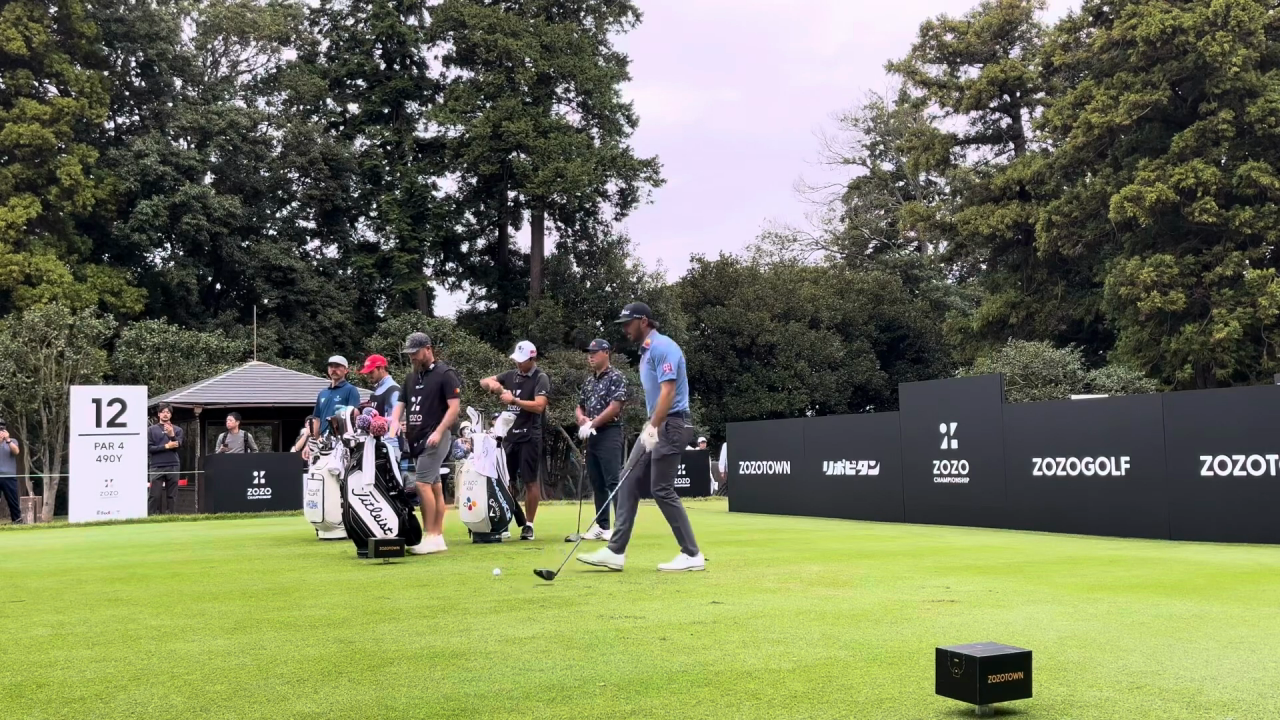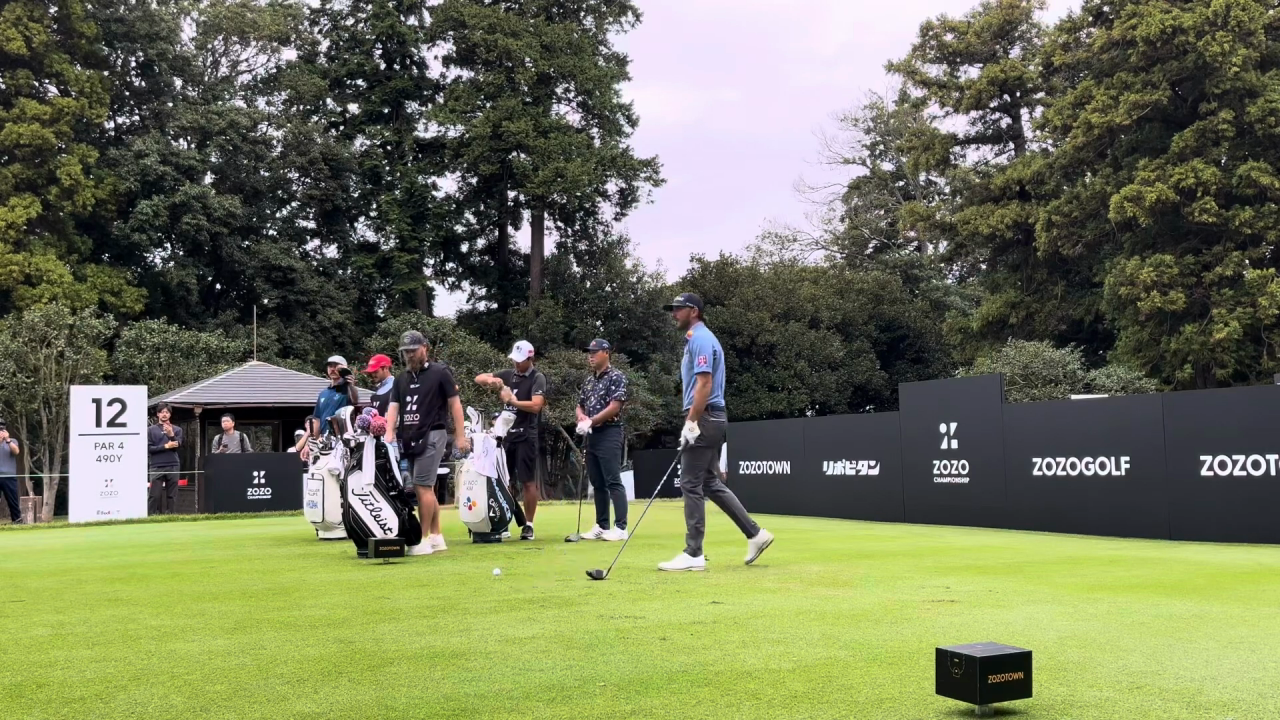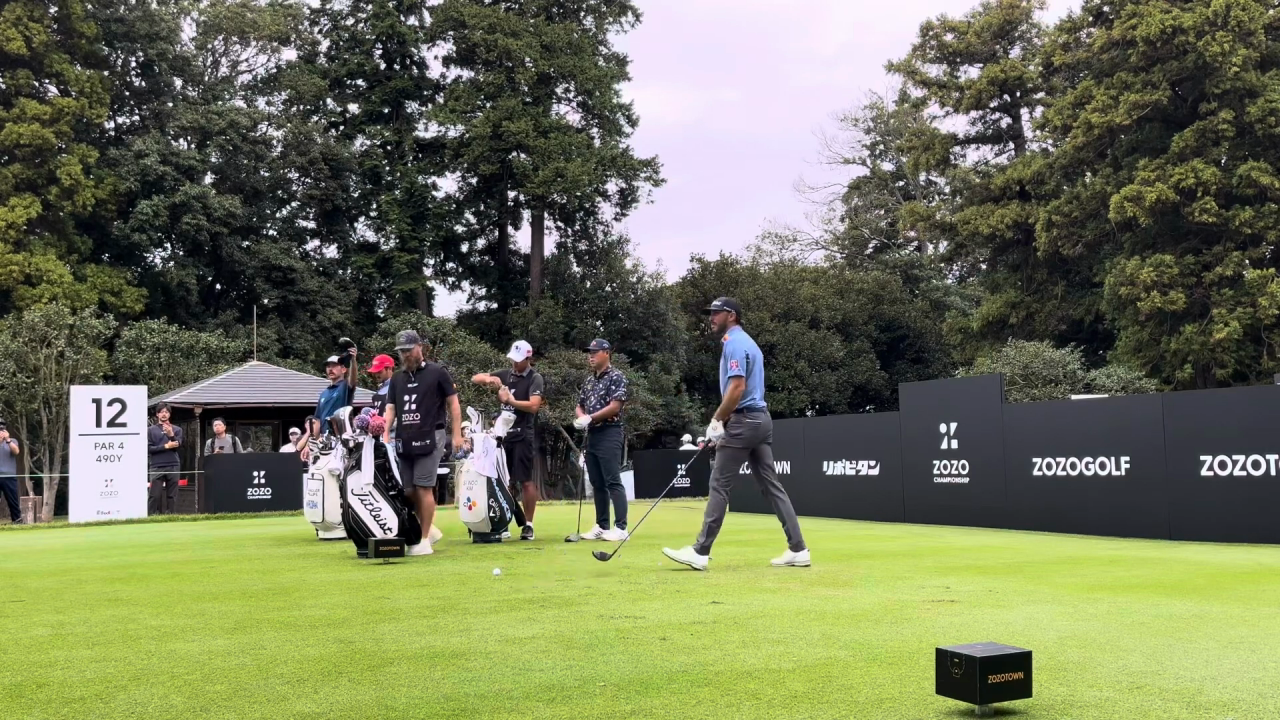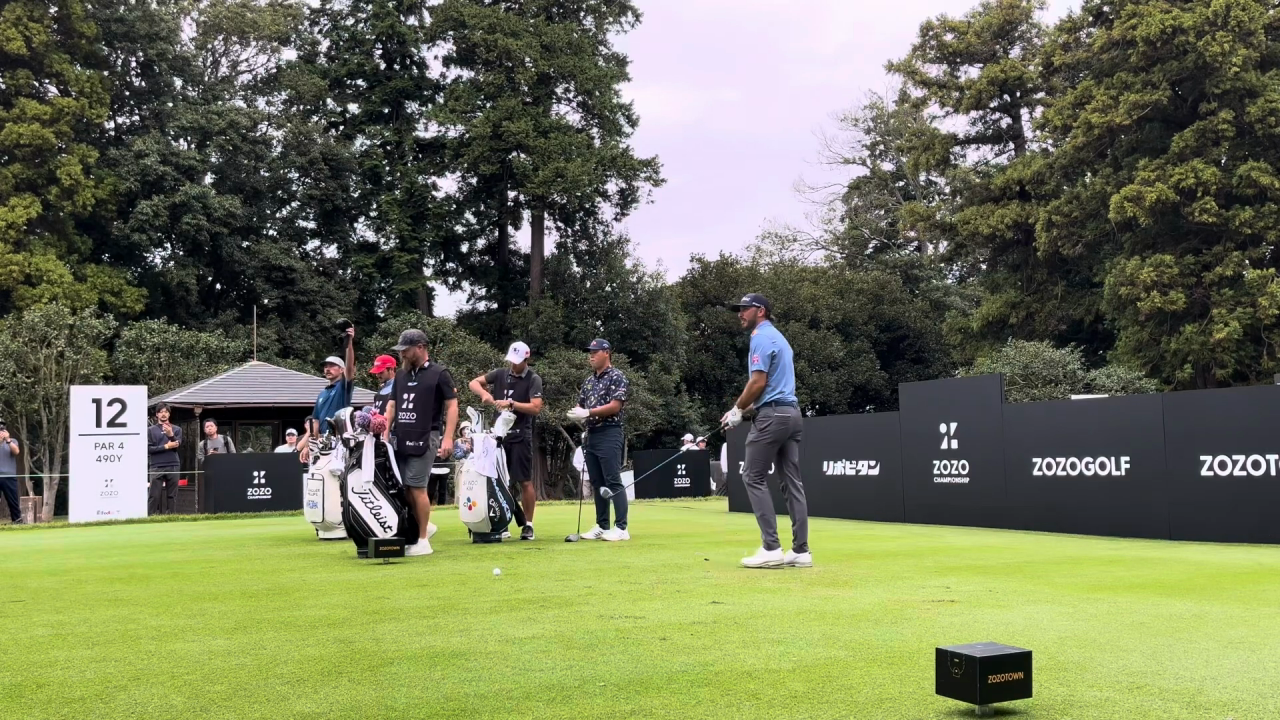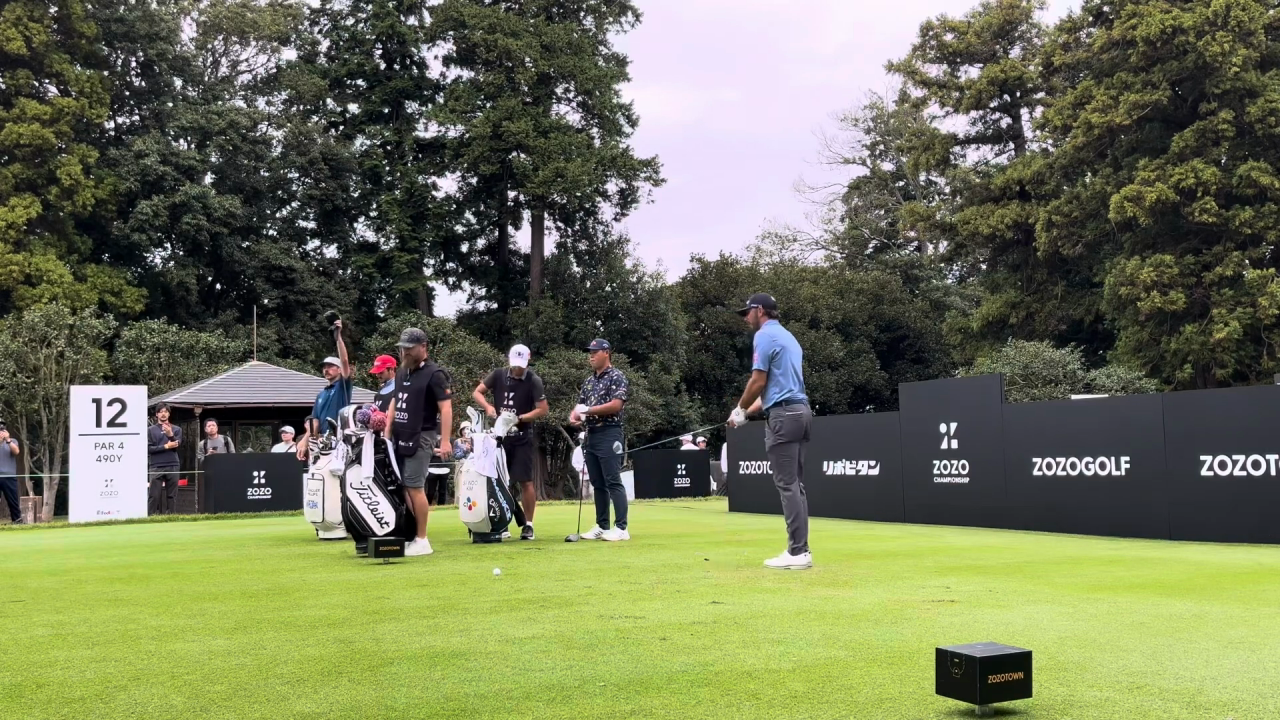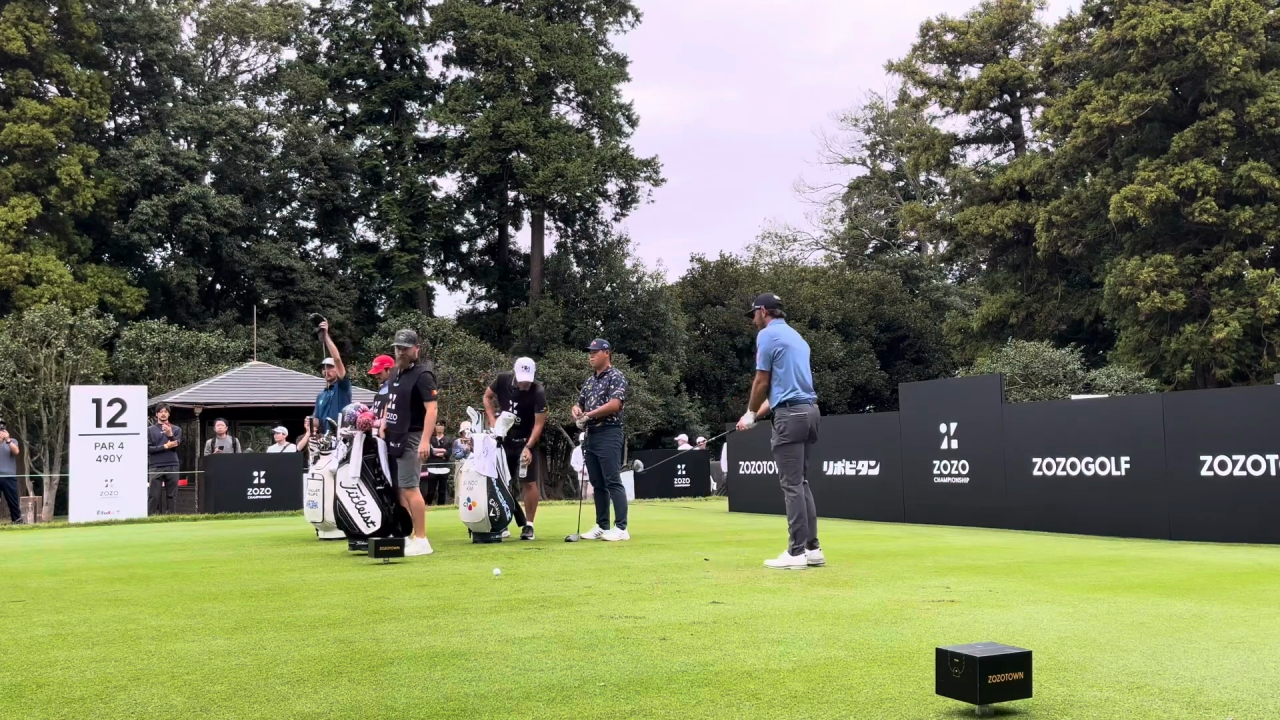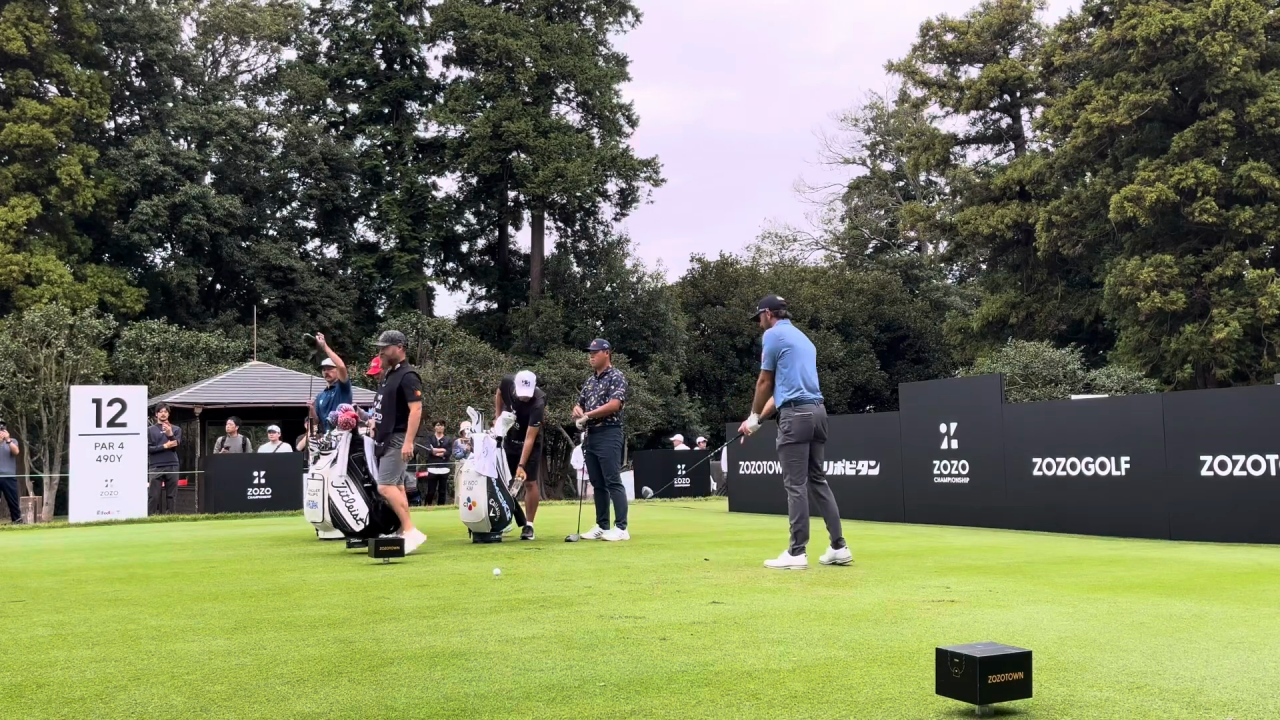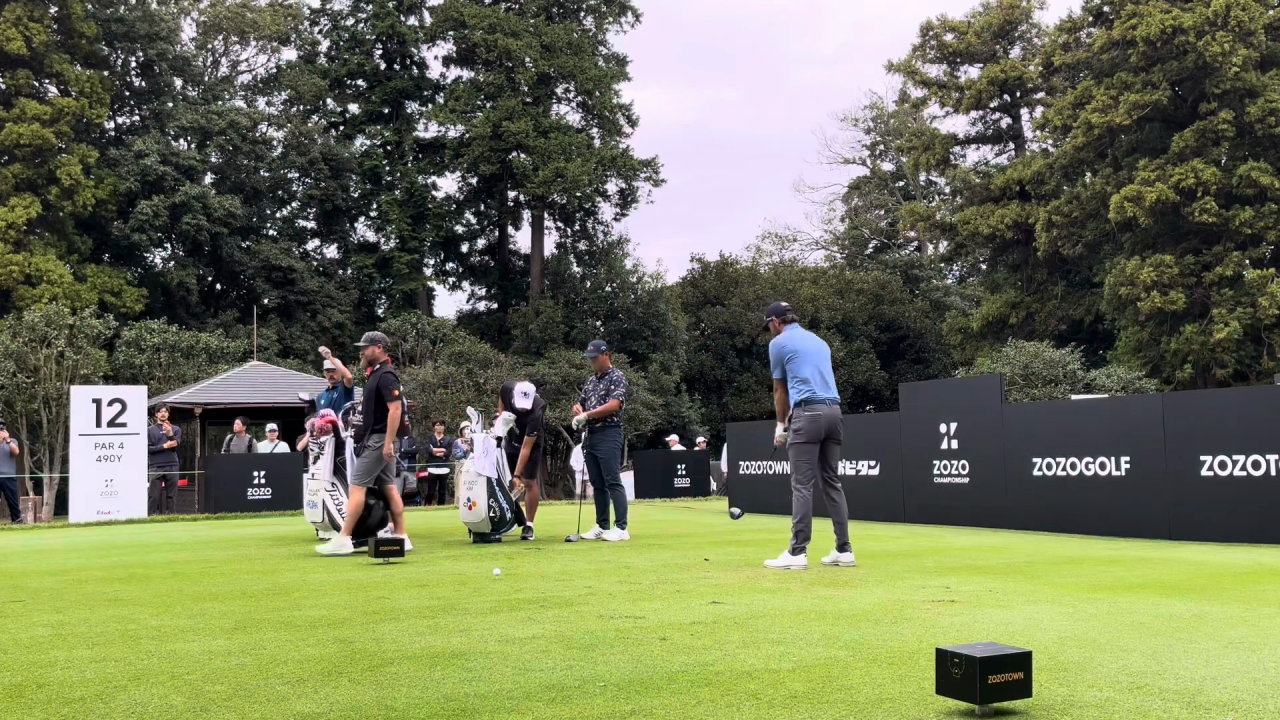
dt=0.3s
person 1, frame 1
left shoulder: (663, 348)
right shoulder: (646, 351)
left elbow: (669, 391)
left wrist: (653, 426)
right wrist: (650, 428)
left hip: (672, 426)
right hip: (656, 427)
left knee: (662, 491)
right knee: (629, 484)
left ankle: (692, 555)
right ankle: (615, 551)
person 1, frame 2
left shoulder: (701, 339)
right shoulder: (696, 340)
left elbow: (704, 383)
left wrist: (691, 421)
left hip: (703, 418)
right hip: (707, 419)
left knee: (691, 485)
right knee: (711, 484)
left ankle: (693, 554)
right ankle: (755, 534)
person 1, frame 3
left shoulder: (734, 343)
right shoulder: (745, 342)
left elbow: (737, 388)
left wrist: (716, 421)
right wrist: (723, 423)
left hip: (744, 420)
right hip: (759, 419)
left knee: (719, 484)
right knee: (770, 485)
left ankle: (700, 552)
right ankle: (798, 549)
person 1, frame 4
left shoulder: (761, 337)
right shoulder: (777, 337)
left elbow: (758, 382)
left wrist: (737, 410)
right wrist: (742, 410)
left hip: (772, 416)
right hip: (790, 413)
left knee: (754, 479)
right knee: (792, 483)
left ankle: (771, 547)
right ankle: (801, 550)
person 1, frame 5
left shoulder: (764, 335)
right shoulder: (787, 336)
left elbow: (758, 381)
left wrist: (740, 409)
right wrist: (749, 411)
left hip: (784, 415)
right hip: (800, 411)
left knee: (786, 484)
right knee: (795, 483)
left ankle: (796, 552)
right ankle: (801, 549)
person 1, frame 6
left shoulder: (768, 334)
right shoulder: (796, 337)
left elbow: (762, 382)
left wrist: (750, 413)
right wrist: (758, 413)
left hip: (790, 414)
right hip: (808, 411)
left knee: (791, 485)
right knee: (800, 483)
left ankle: (796, 553)
right ankle: (811, 547)
person 1, frame 7
left shoulder: (773, 335)
right shoulder: (803, 339)
left elbow: (765, 383)
left wrist: (753, 417)
right wrist: (760, 418)
left hip: (796, 414)
right hip: (816, 411)
left knee: (795, 485)
right knee: (818, 480)
left ankle: (796, 553)
right ankle: (839, 546)
person 1, frame 8
left shoulder: (779, 343)
right shoulder: (819, 341)
left elbow: (780, 391)
left wrist: (781, 427)
right wrist: (787, 420)
left hip: (809, 414)
right hip: (833, 411)
left knee: (802, 485)
right knee: (832, 482)
left ankle: (797, 552)
right ankle: (844, 550)
person 2, frame 1
left shoulder: (445, 374)
right shoulder: (411, 378)
left elbow: (454, 407)
right elbow: (400, 405)
left wrist: (439, 432)
right wrist: (394, 425)
left hip: (436, 438)
right hip: (416, 438)
left knee: (423, 484)
right knee: (434, 487)
left ankle: (429, 537)
right ankle: (437, 537)
person 2, frame 2
left shoulder: (440, 373)
right shoulder: (401, 378)
left elbow: (455, 404)
right elbow: (393, 406)
left wrist: (461, 435)
right wrist: (390, 432)
left hip: (432, 436)
right hip: (410, 439)
left knee: (422, 487)
right knee: (426, 489)
left ankle: (424, 540)
right ankle: (436, 537)
person 2, frame 3
left shoulder: (437, 372)
right shoulder: (397, 378)
left elbow: (453, 403)
right elbow: (390, 408)
left wrist: (457, 434)
right wrist: (384, 434)
left hip: (429, 438)
right hip: (404, 440)
left knee: (423, 488)
right knee: (408, 490)
left ankle: (424, 540)
right ankle: (428, 529)
person 2, frame 4
left shoulder: (439, 374)
right shoulder: (401, 375)
left elbow: (452, 406)
right elbow: (393, 405)
left wrist: (448, 438)
left hip: (424, 439)
right hip: (401, 438)
left knee: (417, 488)
left ankle: (422, 541)
right ankle: (423, 526)
person 2, frame 5
left shoulder: (434, 374)
right shoulder: (402, 373)
left elbow: (446, 408)
left wrist: (445, 441)
right wrist: (387, 429)
left hip: (420, 437)
right hip: (399, 438)
left knee: (414, 488)
left ankle: (422, 540)
person 2, frame 6
left shoulder: (422, 375)
right shoulder: (396, 374)
left elbow: (432, 409)
left wrist: (425, 441)
right wrist: (382, 427)
left hip: (411, 438)
right hip: (394, 438)
left knee: (409, 488)
right knee: (396, 488)
left ankle: (421, 540)
person 2, frame 7
left shoulder: (407, 375)
right shoulder: (388, 374)
left elbow: (416, 409)
left wrist: (408, 441)
right wrist: (374, 424)
left hip: (398, 439)
right hip: (386, 438)
left knee: (386, 486)
right knee: (396, 487)
left ankle: (411, 532)
right ankle: (405, 535)
person 2, frame 8
left shoulder: (386, 375)
right shoulder: (376, 374)
left elbow: (395, 409)
left wrist: (389, 442)
left hip: (379, 439)
right hip: (374, 439)
left knee: (357, 486)
right knee: (388, 487)
left ankle: (344, 538)
right ankle: (401, 537)
person 3, frame 1
left shoulder: (616, 377)
right shoulder: (589, 381)
left elbow: (614, 407)
right elbow: (579, 407)
left wrist: (591, 424)
right wrist: (582, 419)
left hip: (609, 434)
right hip: (592, 436)
left knee: (613, 482)
right knee: (597, 484)
right ankle: (601, 526)
person 3, frame 2
left shoulder: (616, 377)
right shoulder: (589, 381)
left elbow: (614, 407)
right elbow: (579, 406)
left wrist: (590, 421)
right wrist: (581, 417)
left hip: (609, 434)
right hip: (592, 436)
left knee: (613, 482)
right knee: (597, 484)
left ankle: (621, 527)
right ankle: (602, 526)
person 3, frame 3
left shoulder: (616, 377)
right shoulder: (589, 380)
left elbow: (615, 407)
right elbow: (579, 406)
left wrist: (589, 417)
right wrist: (580, 416)
left hip: (609, 434)
right hip: (592, 435)
left knee: (613, 482)
right knee: (597, 483)
left ankle: (621, 527)
right ankle: (602, 526)
person 3, frame 4
left shoulder: (616, 377)
right shoulder: (589, 381)
left elbow: (615, 406)
right elbow: (580, 405)
left wrist: (587, 412)
right wrist: (578, 413)
left hip: (609, 434)
right hip: (591, 434)
left knee: (613, 482)
right knee: (597, 483)
left ankle: (621, 527)
right ankle: (602, 526)
person 3, frame 5
left shoulder: (616, 377)
right shoulder: (589, 381)
left elbow: (616, 405)
right elbow: (581, 405)
left wrist: (588, 409)
right wrist: (574, 414)
left hip: (609, 434)
right hip: (591, 435)
left knee: (613, 482)
right knee: (598, 484)
left ankle: (621, 528)
right ankle: (602, 526)
person 3, frame 6
left shoulder: (616, 377)
right shoulder: (589, 381)
left elbow: (614, 405)
right elbow: (579, 404)
left wrist: (587, 415)
right wrist: (576, 410)
left hip: (609, 435)
right hip: (591, 435)
left knee: (613, 482)
right knee: (597, 484)
left ankle: (621, 528)
right ankle: (602, 526)
person 3, frame 7
left shoulder: (616, 378)
right shoulder: (589, 381)
left elbow: (614, 405)
right elbow: (580, 405)
left wrist: (587, 415)
right wrist: (577, 410)
left hip: (609, 435)
right hip: (591, 435)
left knee: (613, 482)
right knee: (598, 484)
left ankle: (621, 528)
right ankle: (602, 526)
person 3, frame 8
left shoulder: (617, 378)
right shoulder: (591, 381)
left elbow: (613, 405)
right elbow: (581, 404)
left wrist: (586, 414)
right wrist: (577, 408)
left hip: (609, 435)
right hip: (591, 435)
left knee: (613, 482)
right knee: (597, 484)
left ankle: (621, 528)
right ankle: (602, 526)
person 4, frame 1
left shoulder: (540, 378)
right shoulder: (511, 375)
left elbow: (539, 406)
right elbow: (483, 382)
left wrist: (514, 400)
right wrist: (492, 383)
left hip: (529, 437)
right hip: (509, 435)
left knee: (530, 482)
left ankle: (529, 525)
person 4, frame 2
left shoulder: (537, 378)
right shoulder: (508, 374)
left elbow: (536, 405)
right elbow: (479, 378)
left wrist: (512, 401)
right wrist: (491, 379)
left hip: (526, 436)
right hip: (506, 435)
left knee: (528, 482)
left ankle: (529, 524)
person 4, frame 3
left shoulder: (535, 378)
right shoulder: (505, 374)
left elbow: (534, 406)
right elbow: (476, 378)
left wrist: (509, 401)
right wrist: (489, 379)
left hip: (522, 436)
right hip: (502, 435)
left knee: (526, 481)
left ankle: (528, 525)
person 4, frame 4
left shoulder: (533, 379)
right shoulder: (500, 374)
left elbow: (536, 408)
right elbow: (473, 383)
left wrist: (511, 404)
right wrist: (484, 393)
left hip: (520, 437)
left knee: (524, 482)
left ankle: (528, 524)
person 4, frame 5
left shoulder: (534, 381)
right shoulder: (498, 375)
left elbow: (543, 409)
right elbow: (477, 392)
left wrist: (520, 418)
right wrist: (487, 406)
left hip: (523, 437)
right hip: (500, 437)
left knee: (525, 482)
left ankle: (528, 525)
person 4, frame 6
left shoulder: (538, 391)
right shoulder: (502, 379)
left elbow: (539, 424)
right elbow: (487, 396)
left wrist: (528, 447)
right wrist: (491, 419)
left hip: (527, 442)
right hip: (504, 439)
left knee: (529, 483)
left ankle: (529, 525)
person 4, frame 7
left shoulder: (537, 403)
right shoulder: (507, 382)
left elbow: (529, 439)
right elbow: (499, 395)
left wrist: (521, 465)
right wrist: (497, 417)
left hip: (529, 443)
right hip: (508, 439)
left knee: (530, 482)
left ankle: (529, 525)
person 4, frame 8
left shoulder: (535, 413)
right shoulder: (507, 388)
left elbow: (526, 448)
left wrist: (517, 475)
left hip: (530, 444)
right hip: (510, 440)
left knee: (530, 482)
left ankle: (529, 525)
